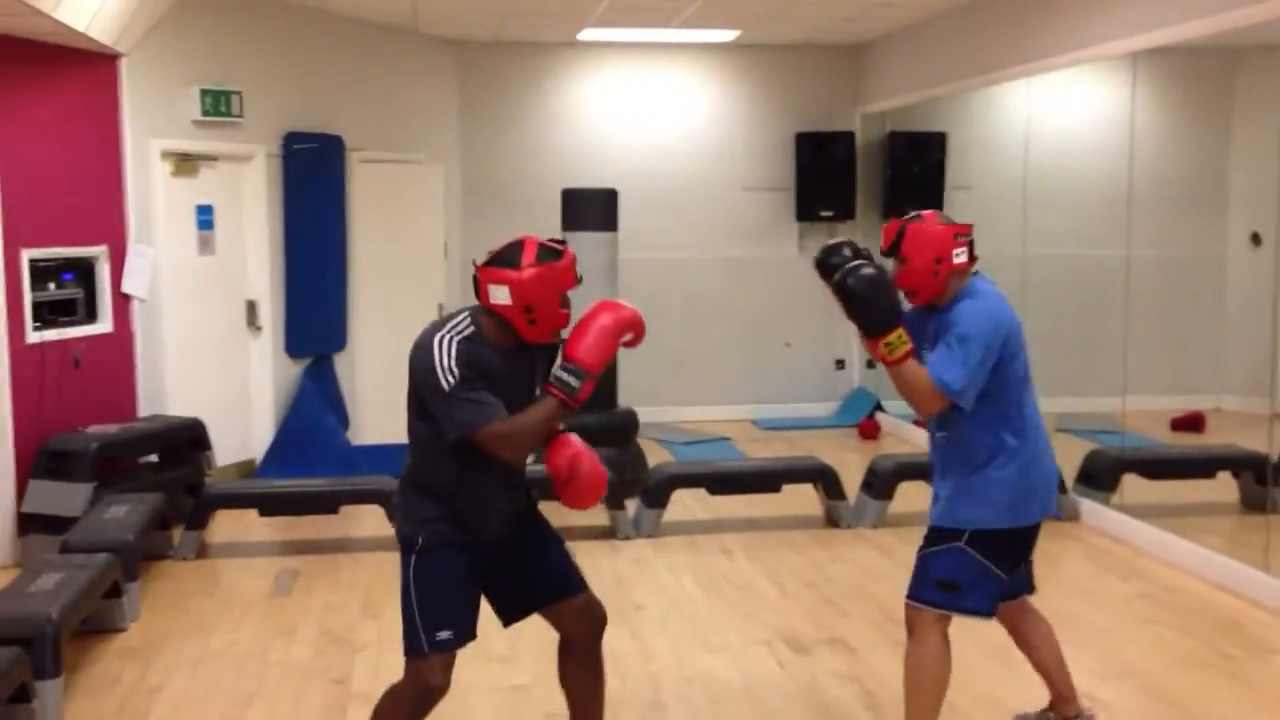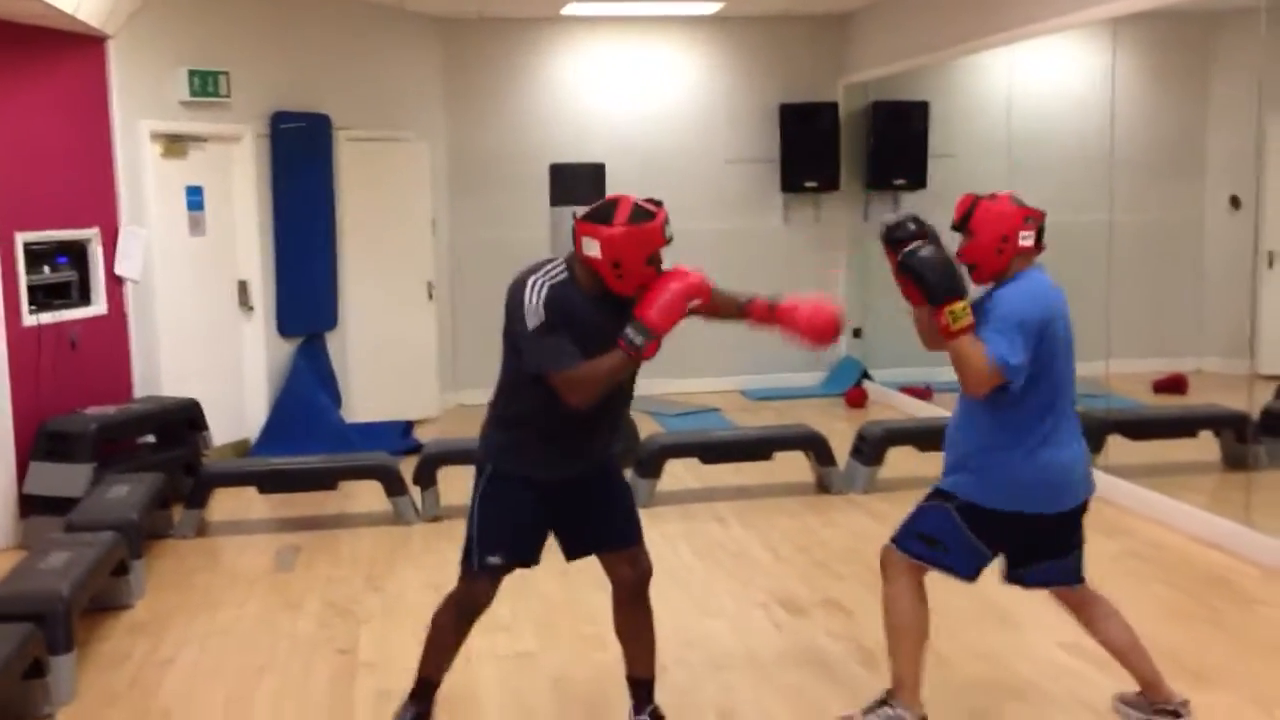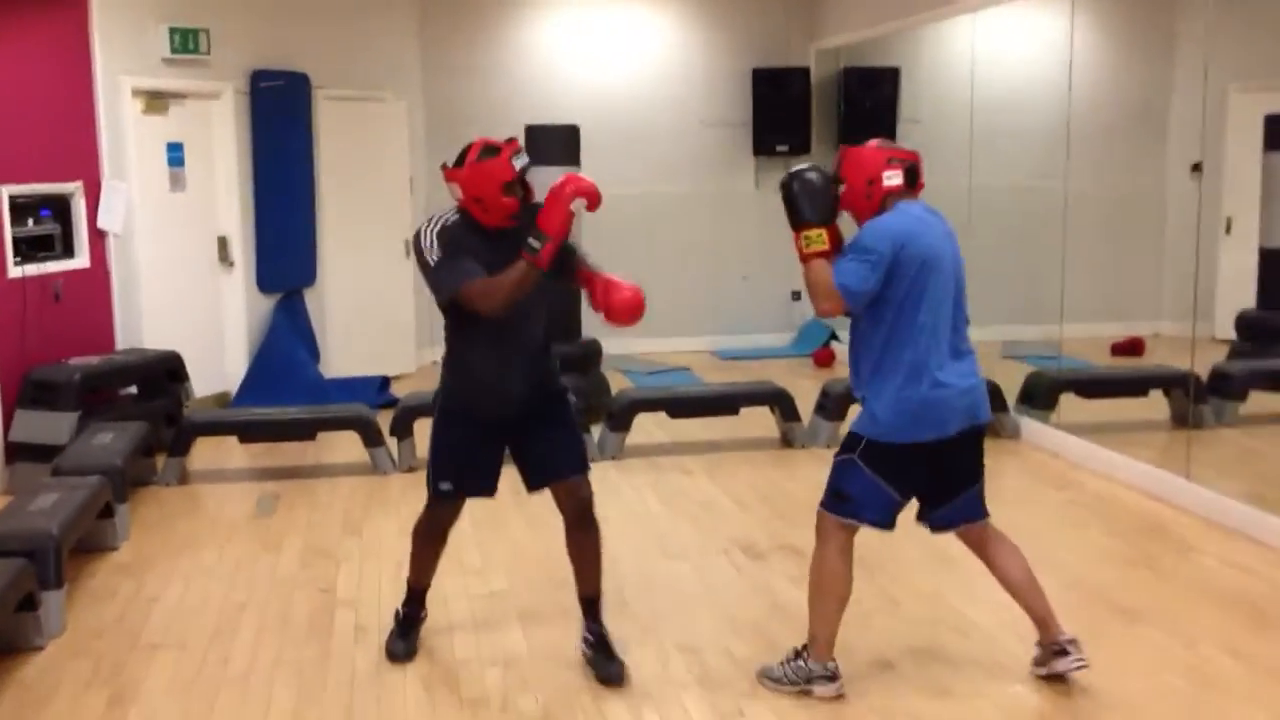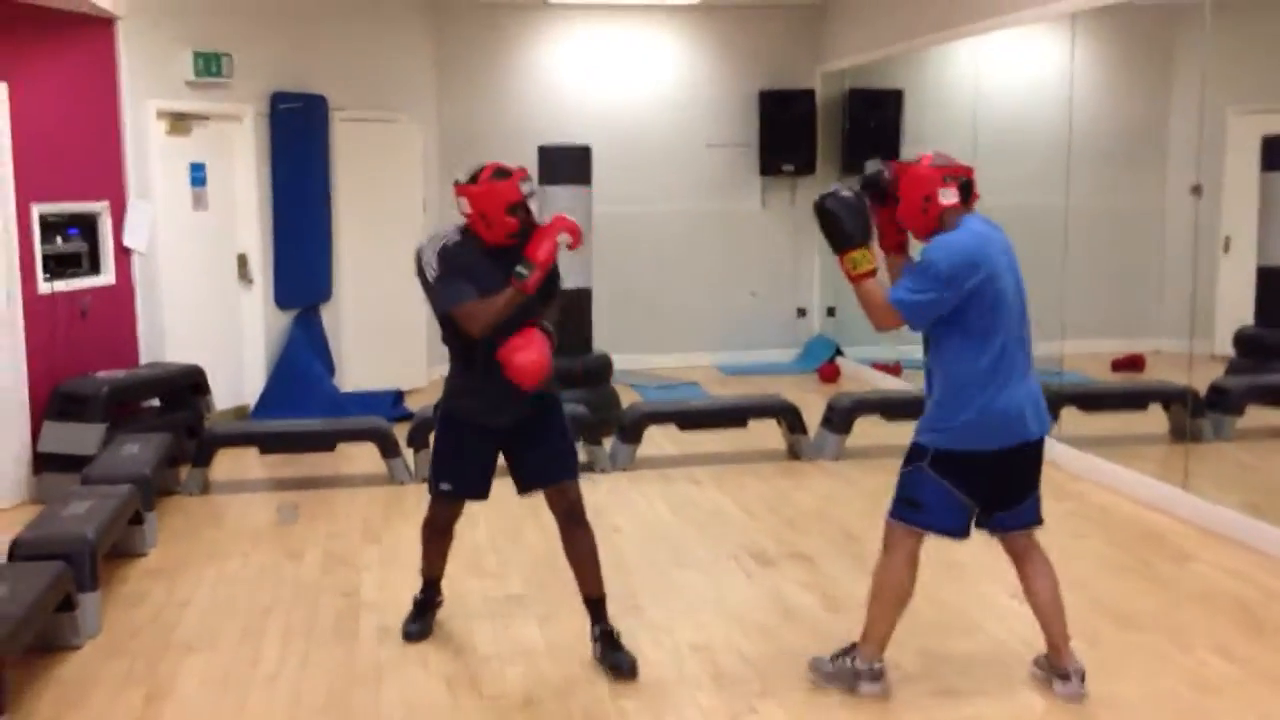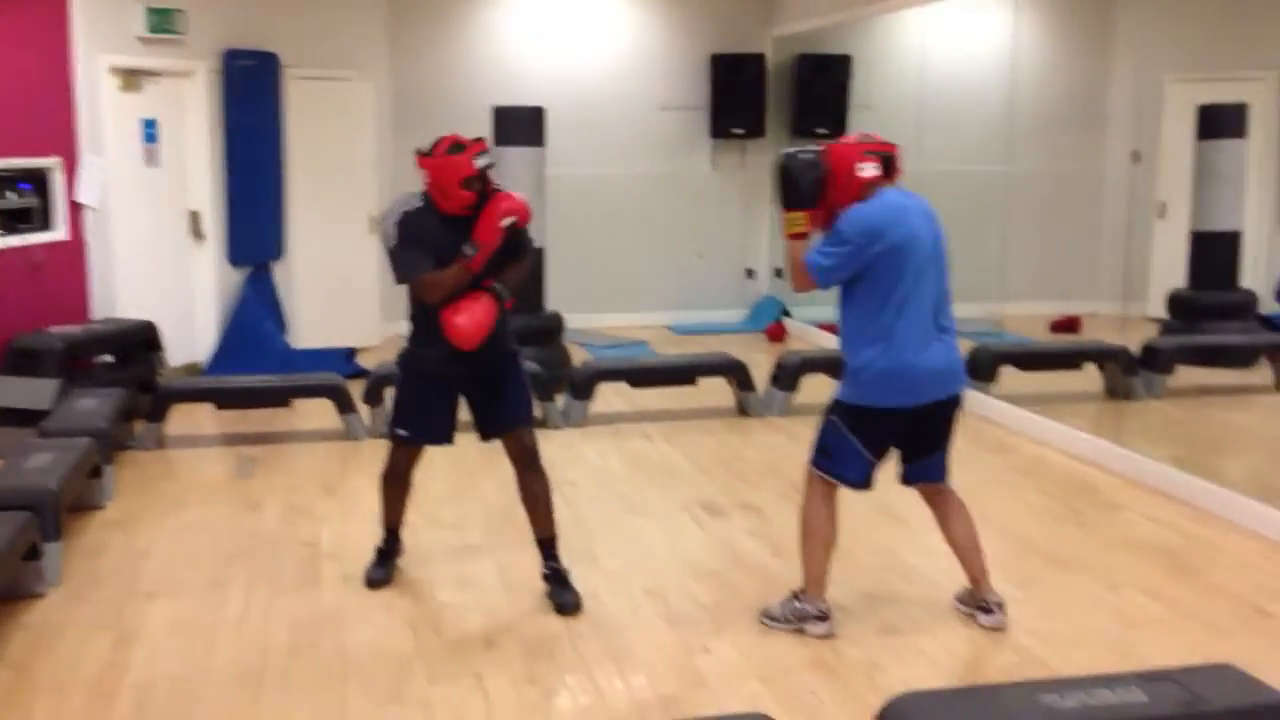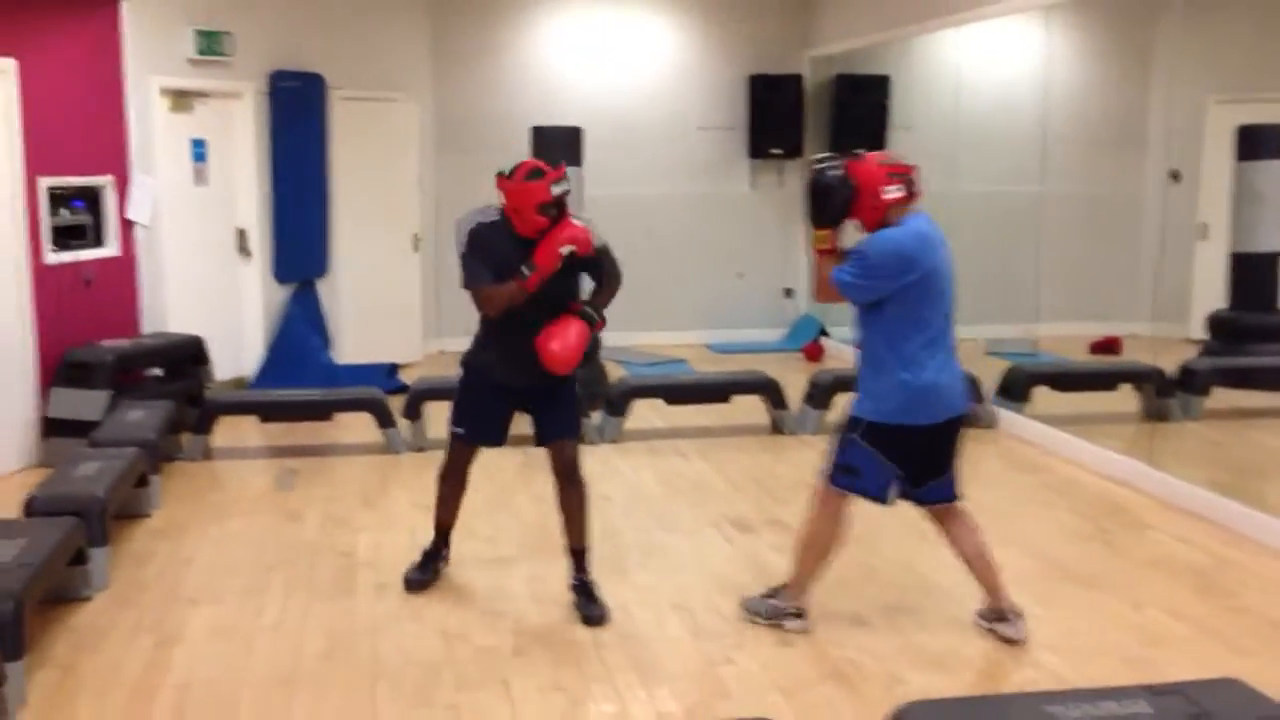
dt=0.5s
person 1, frame 1
left shoulder: (979, 318)
right shoulder: (941, 305)
left elbow: (929, 400)
right elbow: (886, 350)
left wrist: (883, 329)
right wrist: (860, 304)
left hip: (990, 494)
right hip: (1006, 488)
left knee: (925, 616)
right knee: (1008, 603)
person 1, frame 2
left shoulder: (1023, 302)
right shoulder: (1013, 293)
left elbow: (979, 380)
right elbow: (935, 339)
left wrist: (948, 302)
right wrist: (912, 272)
left hip: (1000, 479)
right hip: (1053, 477)
left knee: (900, 565)
right knee: (1073, 592)
person 1, frame 3
left shoulder: (889, 230)
right shoulder: (931, 225)
left elbow: (830, 301)
right elbow: (871, 277)
left wrist: (810, 228)
right wrist: (829, 225)
left hip: (898, 416)
right hip: (959, 408)
left knee: (834, 528)
right knee: (977, 530)
left ankle: (818, 662)
right ankle: (1057, 643)
person 1, frame 4
left shoulder: (955, 249)
right shoulder: (983, 235)
left elbow: (887, 315)
right elbow: (914, 289)
left wrist: (851, 249)
right wrist: (884, 228)
left hip: (962, 427)
right hip: (1019, 420)
left knee: (902, 536)
right knee: (1020, 540)
left ankle: (866, 661)
right ankle: (1064, 664)
person 1, frame 5
left shoulder: (867, 218)
right shoulder: (918, 211)
left elbow: (803, 278)
left wrist: (798, 211)
right wrist: (824, 213)
left hip: (879, 384)
right hip: (938, 377)
left knee: (821, 483)
right knee: (934, 488)
left ankle: (812, 604)
right ankle: (985, 597)
person 1, frame 6
left shoulder: (898, 245)
right shoulder: (920, 233)
left elbow: (828, 289)
right elbow: (856, 275)
left wrist: (824, 227)
right wrist: (832, 226)
left hip: (895, 403)
right hip: (940, 398)
left knee: (832, 495)
right knee: (942, 506)
left ankle: (790, 601)
right ankle: (1002, 608)
person 2, frame 1
left shoulder: (534, 338)
right shoulder: (445, 351)
right elbow: (509, 444)
left wrist: (559, 442)
right wrist: (578, 371)
left hip: (509, 516)
right hip: (442, 529)
left knee: (586, 620)
right knee: (428, 677)
person 2, frame 2
left shoulder: (630, 281)
right shoulder: (539, 293)
left elbow: (699, 295)
right elbow: (576, 391)
left wrist: (771, 311)
right wrist: (644, 331)
left hip: (588, 460)
right hip: (517, 464)
left knee: (633, 575)
right knee: (475, 591)
person 2, frame 3
left shoulder: (535, 214)
right shoulder: (440, 238)
left elbow: (569, 261)
right elbow: (488, 302)
left wrist: (599, 284)
right wrist: (543, 238)
left hip: (538, 392)
right hip: (470, 401)
left knee: (578, 503)
right knee: (440, 513)
left ankle: (593, 631)
right ankle: (411, 612)
person 2, frame 4
left shoulder: (531, 240)
right shoulder: (441, 254)
right elbow: (477, 324)
left wrist: (539, 331)
right wrist: (531, 268)
left hip: (533, 402)
right hip: (470, 408)
left knee: (570, 507)
right knee: (443, 511)
left ankle: (602, 629)
right ankle: (428, 596)
person 2, frame 5
left shoulder: (496, 206)
right shoulder: (405, 221)
left elbow: (522, 259)
right elbow: (432, 291)
left wrist: (493, 294)
right wrist: (480, 245)
left hip: (492, 351)
right hip: (431, 359)
left knee: (525, 452)
right knee: (401, 459)
left ankle: (553, 568)
right ankle: (390, 545)
person 2, frame 6
left shoulder: (570, 234)
right shoulder: (480, 231)
left elbow: (610, 276)
right elbow: (488, 304)
left wrist: (588, 317)
right wrist: (538, 268)
left hip: (552, 367)
right hip: (493, 365)
left knee: (567, 464)
right knee: (457, 457)
left ankle: (582, 579)
right ankle: (438, 548)
